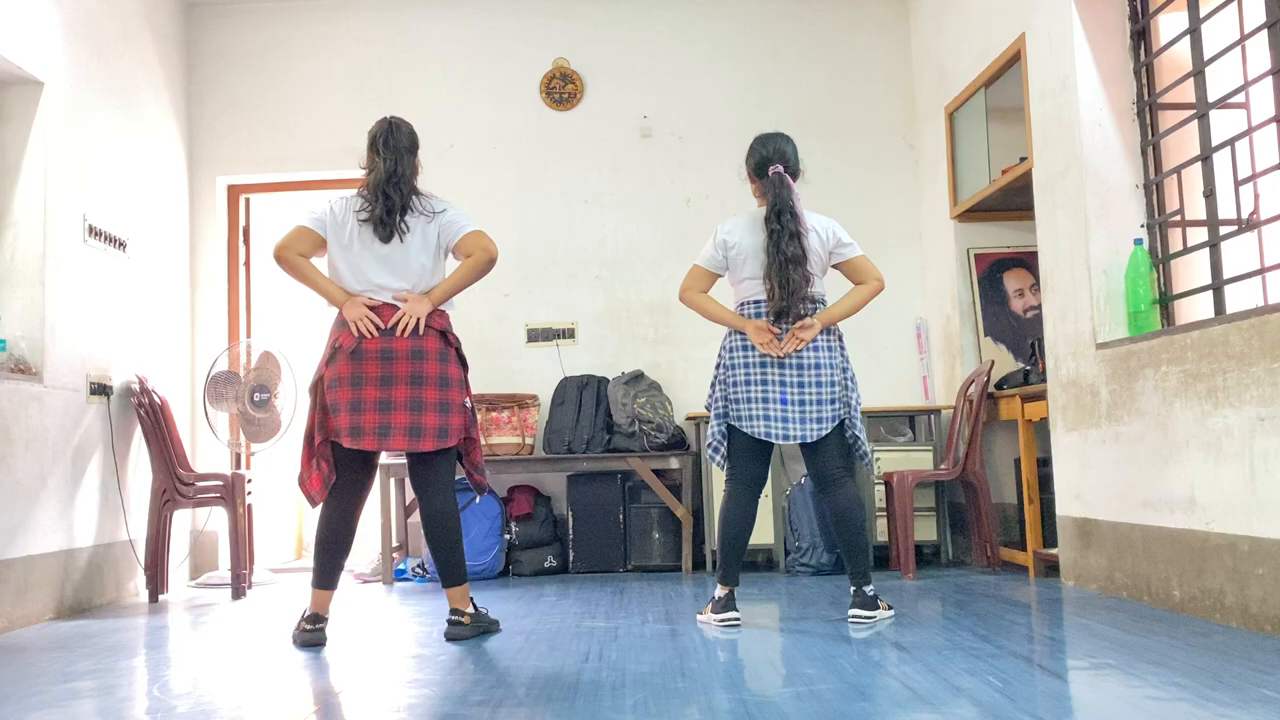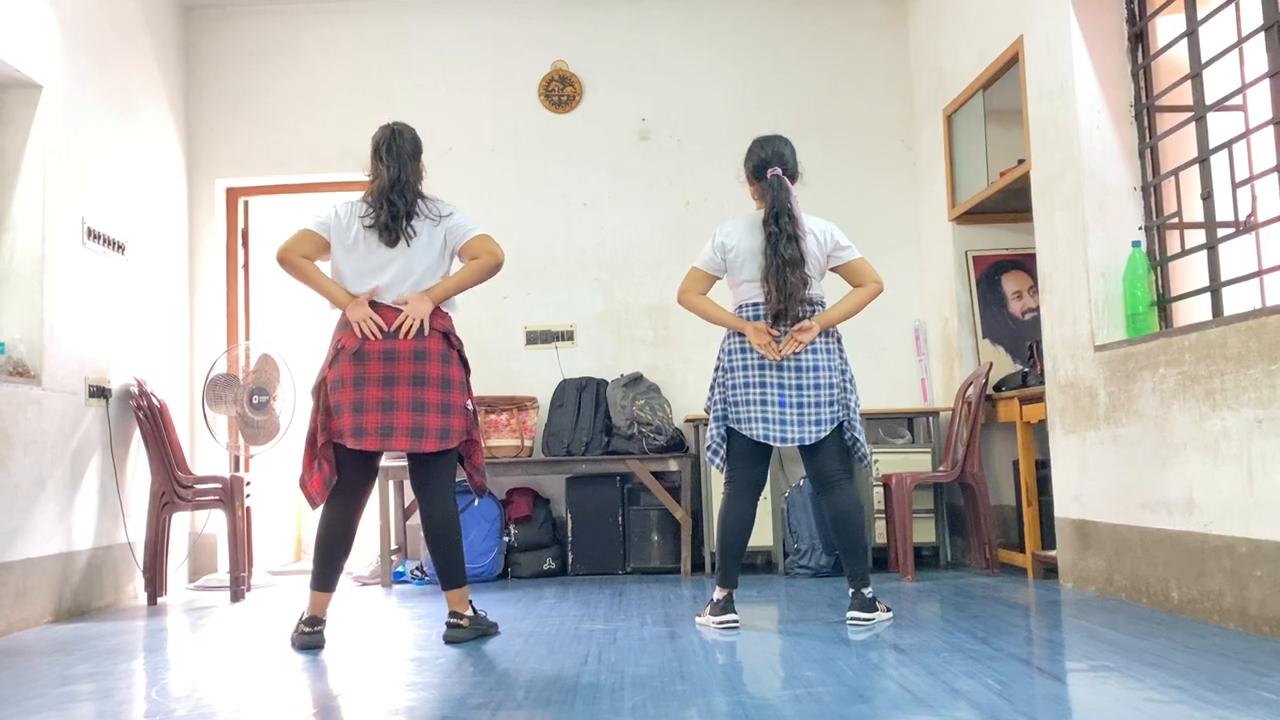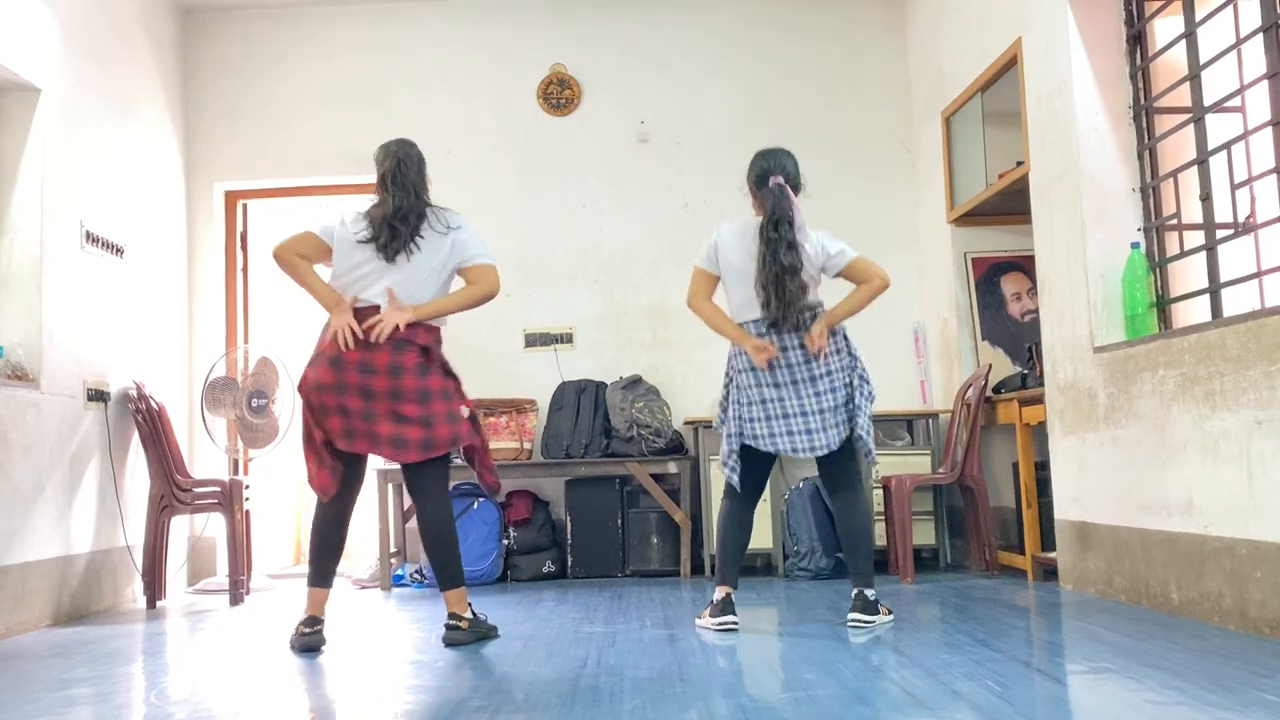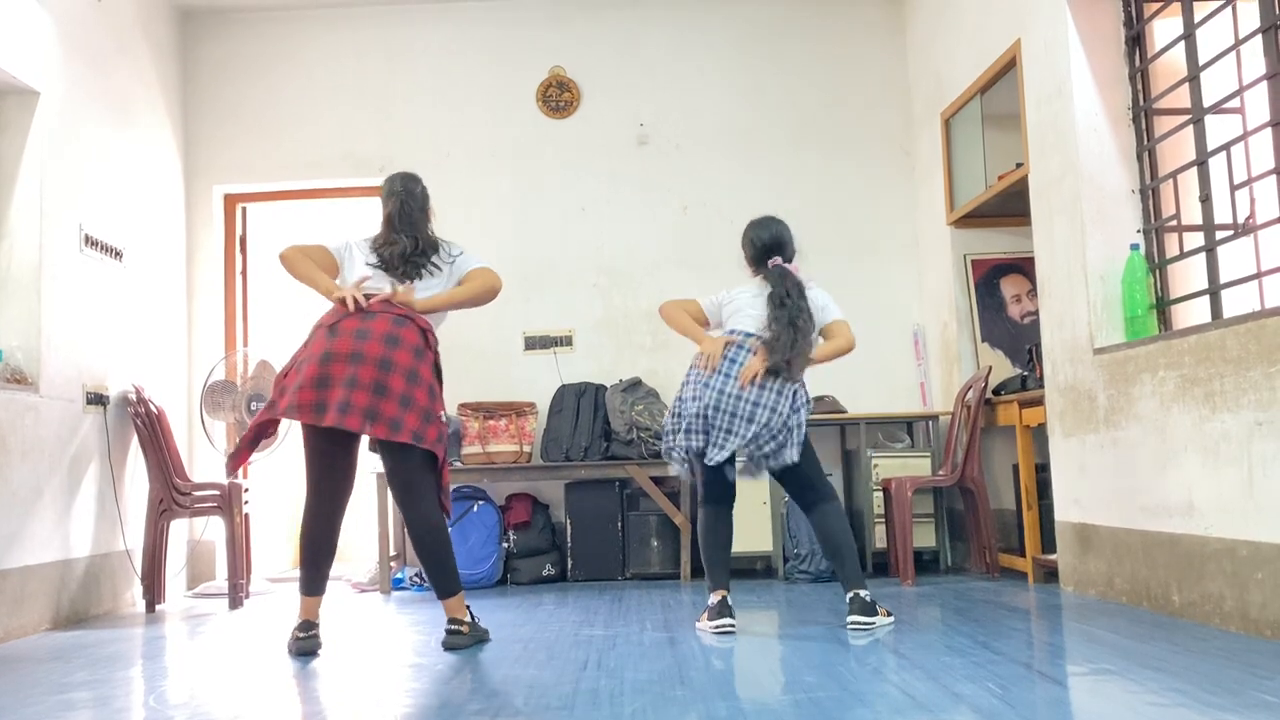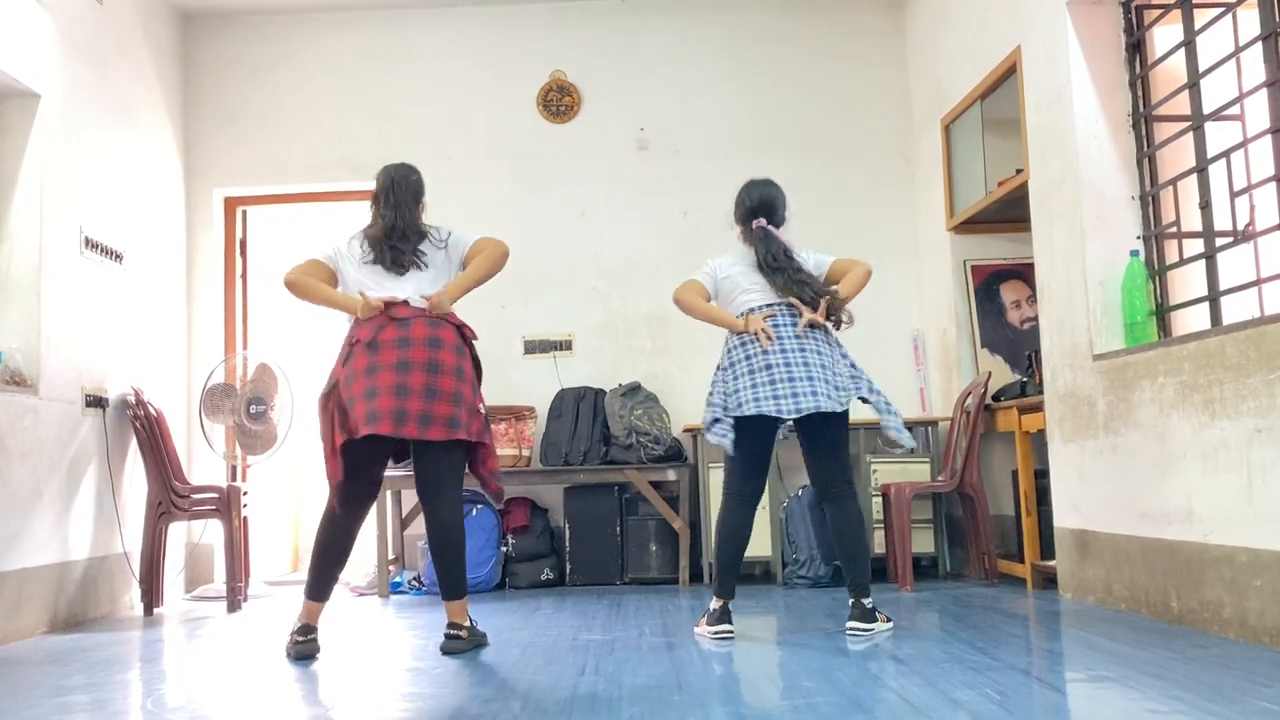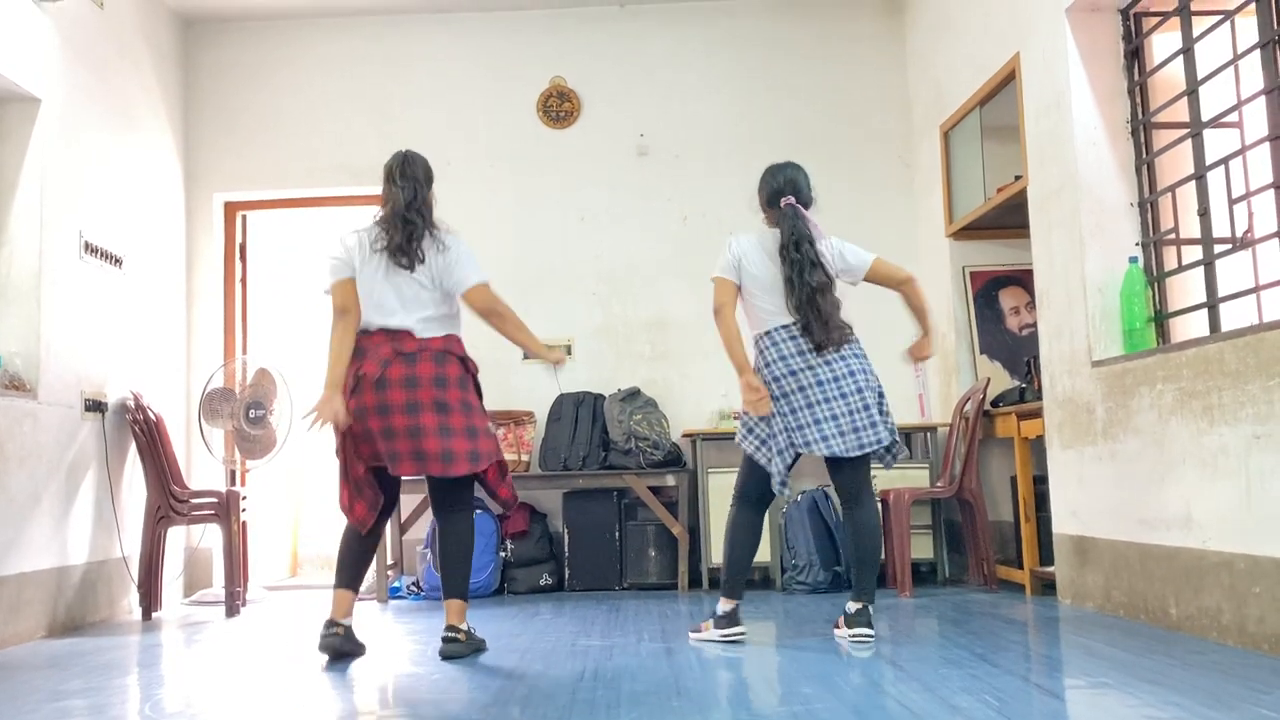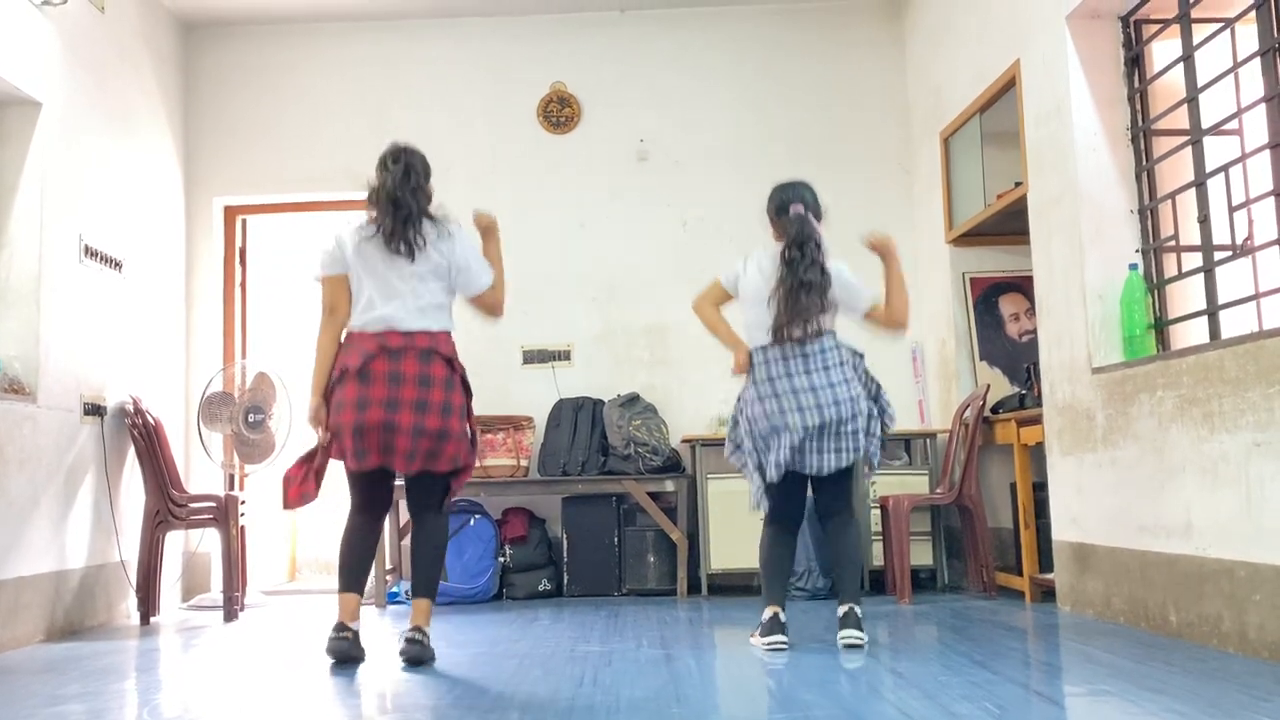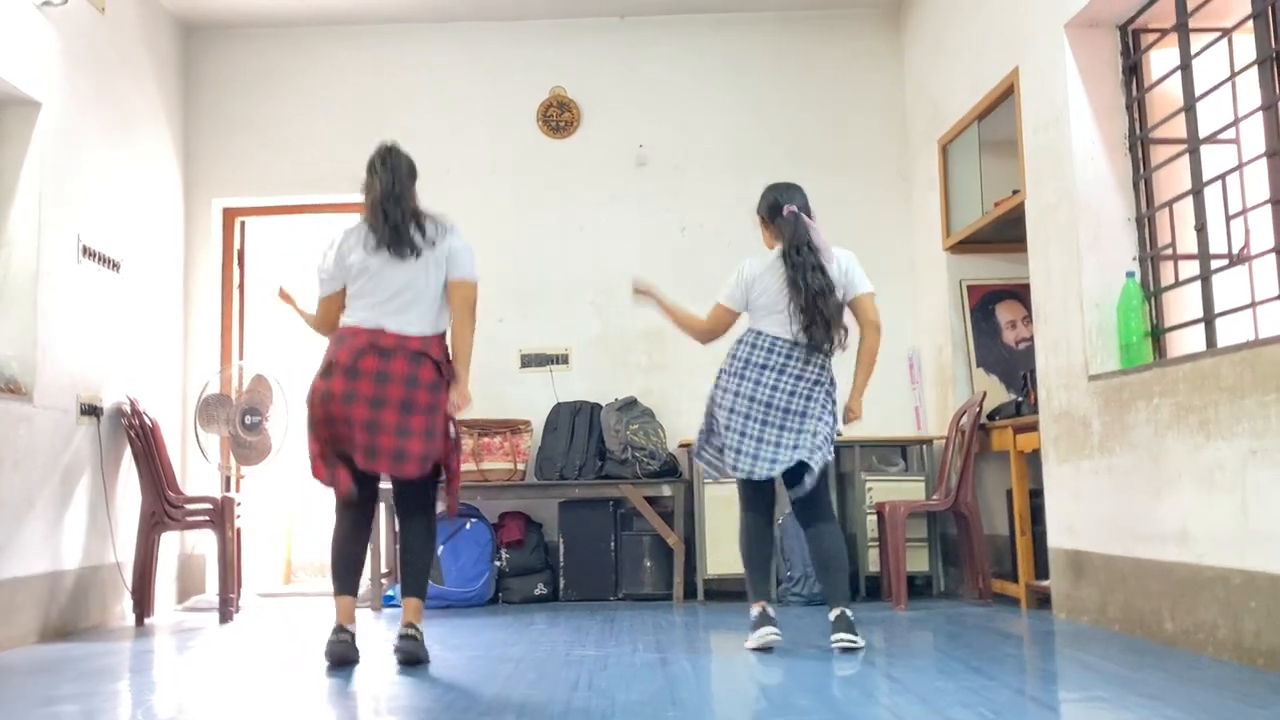
dt=0.4s
person 1, frame 1
left shoulder: (339, 211)
right shoulder: (437, 214)
left elbow: (286, 251)
right elbow: (485, 253)
left wrist: (342, 299)
right wrist: (431, 299)
left hip: (357, 353)
right hip: (423, 352)
left knee: (344, 488)
right knee: (434, 488)
left ankle: (316, 616)
right ankle: (461, 610)
person 1, frame 2
left shoulder: (343, 216)
right shoulder: (443, 217)
left elbow: (288, 254)
right elbow: (492, 256)
left wrist: (346, 300)
right wrist: (432, 296)
left hip: (361, 353)
right hip: (425, 355)
left knee: (345, 491)
right knee: (435, 491)
left ankle: (313, 618)
right ankle: (460, 613)
person 1, frame 3
left shoulder: (352, 224)
right shoulder: (451, 229)
left elbow: (286, 252)
right elbow: (486, 286)
left wrist: (332, 303)
right wrist: (414, 314)
left hip: (344, 364)
right hip: (409, 366)
left knee: (336, 492)
right knee: (431, 493)
left ankle: (311, 619)
right ankle: (460, 614)
person 1, frame 4
left shoulder: (356, 250)
right shoulder: (449, 258)
left elbow: (291, 255)
right elbow: (490, 283)
left wrist: (334, 290)
right wrist: (422, 303)
left hip: (335, 347)
right hip: (401, 352)
left knee: (325, 496)
right knee: (418, 496)
left ankle: (306, 624)
right ankle: (458, 618)
person 1, frame 5
left shoulder: (349, 250)
right shoulder: (443, 242)
left elbow: (295, 279)
right elbow: (496, 250)
left wrist: (355, 305)
right wrist: (447, 295)
left hip: (370, 355)
right hip: (436, 351)
left knee: (350, 498)
right knee: (441, 496)
left ankle: (305, 627)
right ankle: (458, 623)
person 1, frame 6
left shoulder: (353, 243)
right shoulder: (447, 244)
left elbow: (344, 314)
right elbow: (484, 303)
left wrist: (333, 388)
right wrist: (536, 346)
left hip: (375, 374)
right hip: (441, 375)
left knee: (371, 504)
right knee: (454, 506)
left ankle: (338, 622)
right ankle: (456, 626)
person 1, frame 7
left shoulder: (347, 241)
right shoulder: (448, 237)
left elbow: (332, 320)
right elbow: (492, 304)
left wrist: (319, 394)
right wrist: (491, 238)
left hip: (362, 372)
right hip: (428, 374)
left knee: (367, 505)
right knee: (428, 507)
left ankle: (347, 624)
right ankle: (418, 627)
person 1, frame 8
left shoulder: (348, 241)
right shoulder: (444, 237)
left elbow: (328, 325)
right elbow: (464, 308)
left wrist: (295, 305)
right wrist: (459, 378)
left hip: (353, 373)
right hip: (417, 376)
left knee: (353, 506)
right knee: (416, 509)
left ankle: (343, 629)
right ankle: (411, 628)
person 2, frame 1
left shoulder: (732, 232)
right shoulder: (823, 228)
left elbow: (690, 292)
right elbow: (873, 281)
left wrist: (745, 326)
right wrist: (819, 322)
left hip: (750, 361)
right hip: (815, 358)
left knee: (743, 482)
right knee: (836, 478)
left ankle: (724, 596)
right ankle: (863, 593)
person 2, frame 2
left shoulder: (730, 234)
right shoulder: (821, 231)
left elbow: (688, 294)
right elbow: (872, 284)
left wrist: (746, 327)
right wrist: (818, 325)
left hip: (749, 364)
right hip: (815, 361)
left knee: (742, 486)
right knee: (836, 482)
left ankle: (723, 598)
right ankle: (862, 595)
person 2, frame 3
left shoulder: (726, 237)
right shoulder: (815, 241)
left elbow: (698, 300)
right elbow: (878, 279)
left wrist: (742, 338)
right wrist: (827, 324)
left hip: (753, 373)
right hip: (815, 367)
left knee: (740, 491)
right knee: (846, 484)
left ankle: (722, 599)
right ankle: (864, 596)
person 2, frame 4
left shoulder: (732, 296)
right shoulder: (812, 296)
left elbow: (669, 309)
right elbow: (844, 340)
left wrist: (705, 338)
right wrist: (784, 358)
left hip: (714, 388)
right hip: (771, 397)
left knee: (715, 501)
right knee: (819, 498)
left ankle: (719, 603)
right ankle: (859, 599)
person 2, frame 5
left shoulder: (720, 266)
right shoulder: (800, 259)
left elbow: (684, 297)
right elbow: (860, 269)
left wrist: (737, 324)
right wrist: (827, 307)
left hip: (750, 361)
right hip: (814, 358)
left knee: (741, 494)
right knee: (837, 490)
left ankle: (720, 608)
right ankle: (861, 606)
person 2, frame 6
left shoulder: (742, 248)
right shoulder: (831, 248)
left elbow: (721, 311)
right elbow: (904, 281)
left wrist: (748, 378)
right wrist: (925, 333)
left hip: (781, 373)
right hip: (842, 370)
left knee: (751, 499)
right knee: (856, 495)
left ankle: (727, 611)
right ankle: (859, 609)
person 2, frame 7
left shoulder: (752, 263)
right shoulder: (834, 273)
left elbow: (703, 304)
right elbow: (896, 320)
left wrist: (738, 345)
right wrist: (890, 257)
left hip: (770, 396)
right hip: (830, 391)
left knee: (782, 514)
right knee: (837, 512)
left ankle: (773, 617)
right ankle: (849, 612)
person 2, frame 8
left shoulder: (751, 270)
right shoulder: (838, 260)
left elbow: (706, 332)
right elbow: (870, 325)
left wrist: (657, 298)
right wrist: (856, 394)
left hip: (749, 385)
right hip: (804, 393)
left knee: (757, 509)
right knee: (816, 511)
left ankle: (761, 610)
right ankle: (840, 615)
